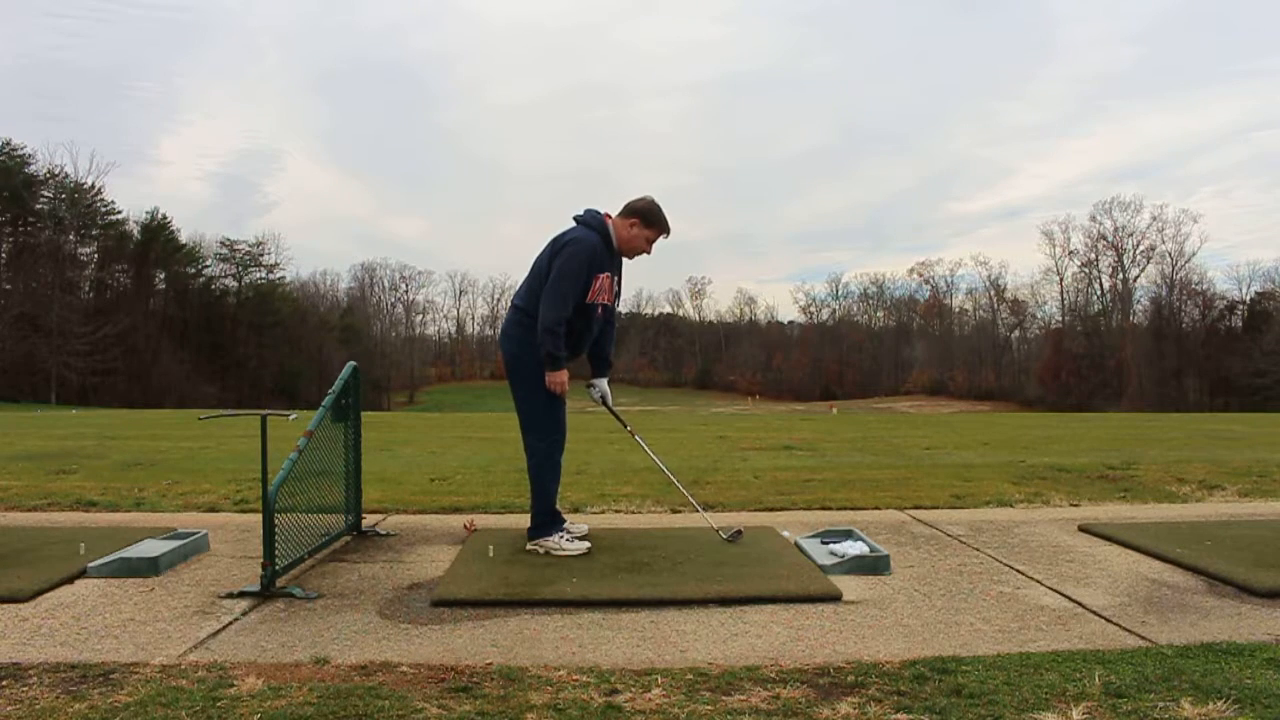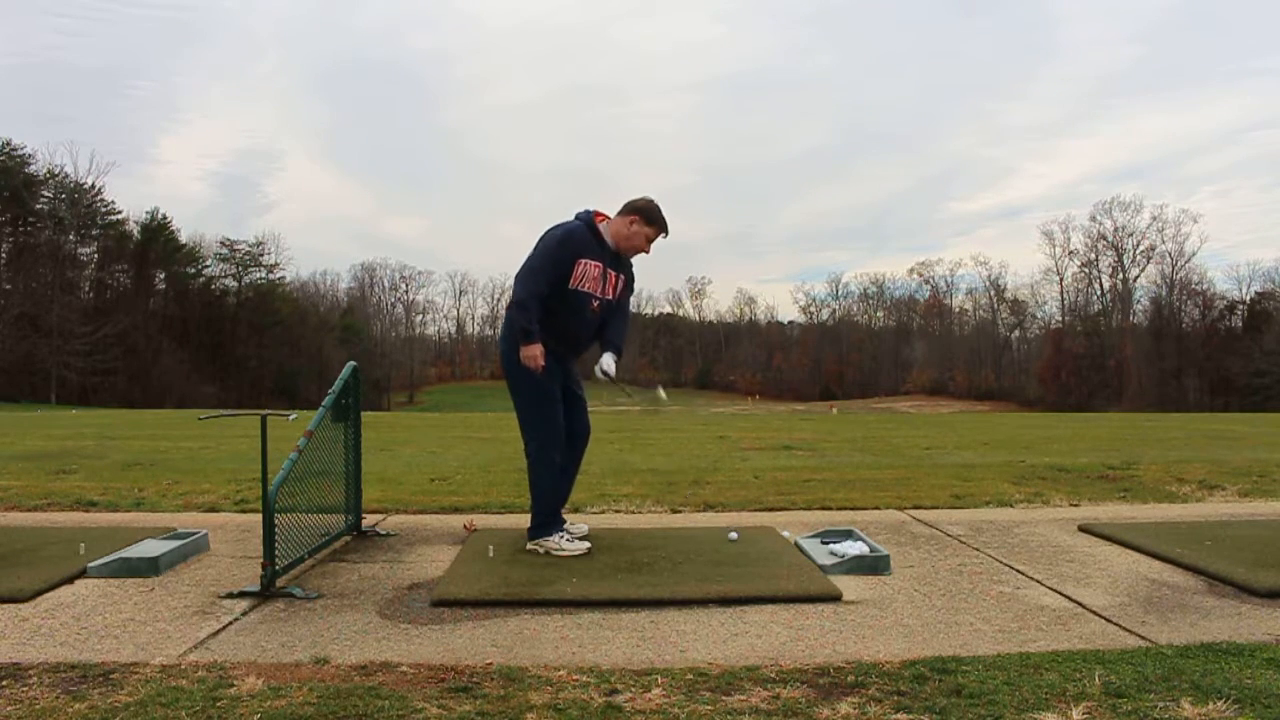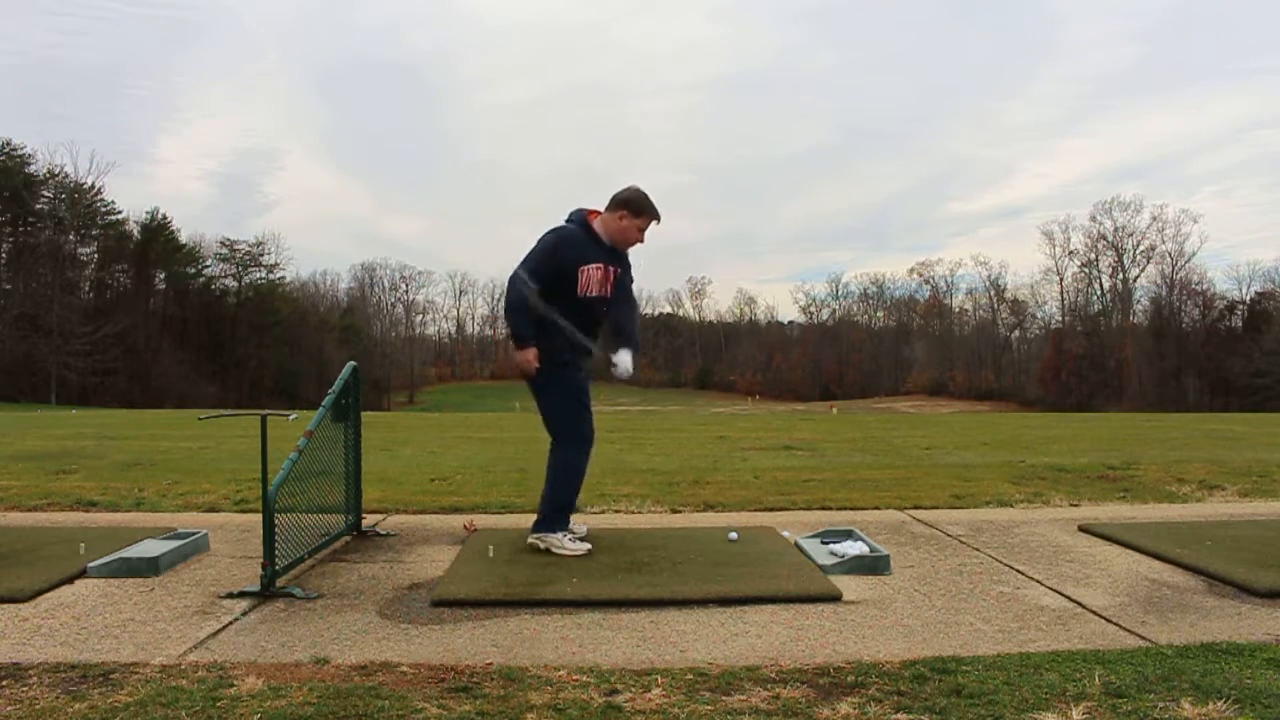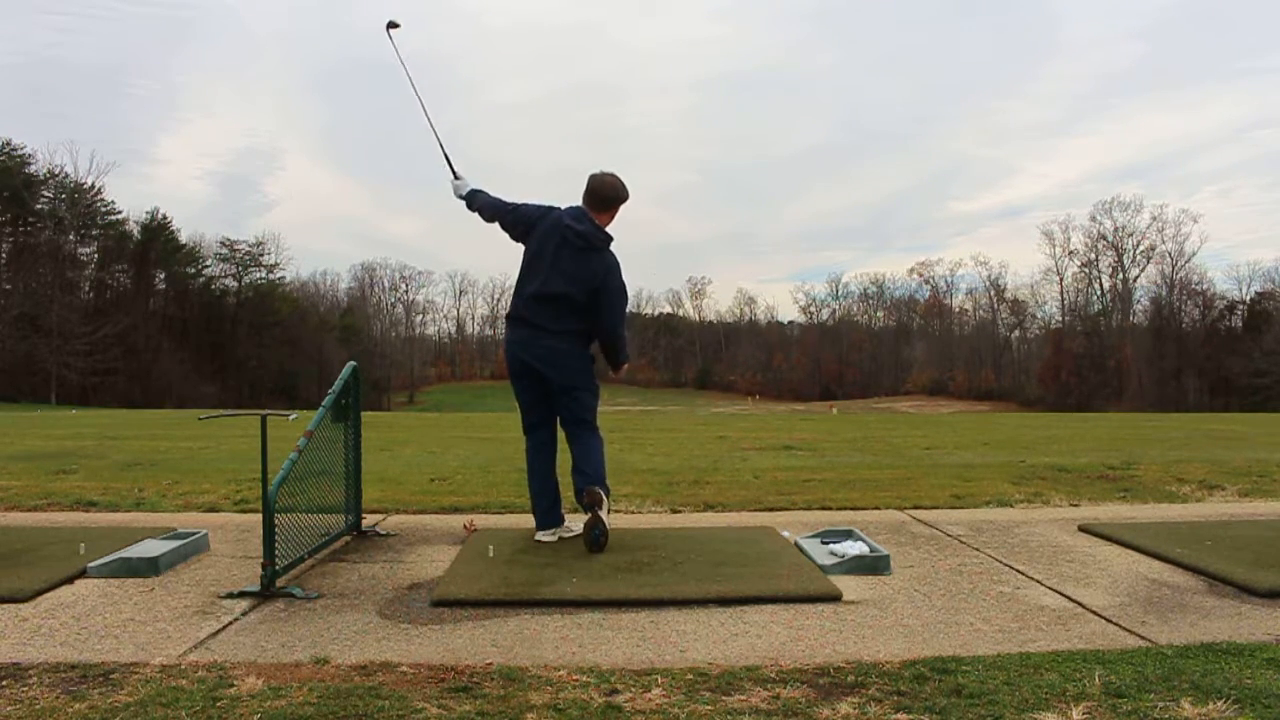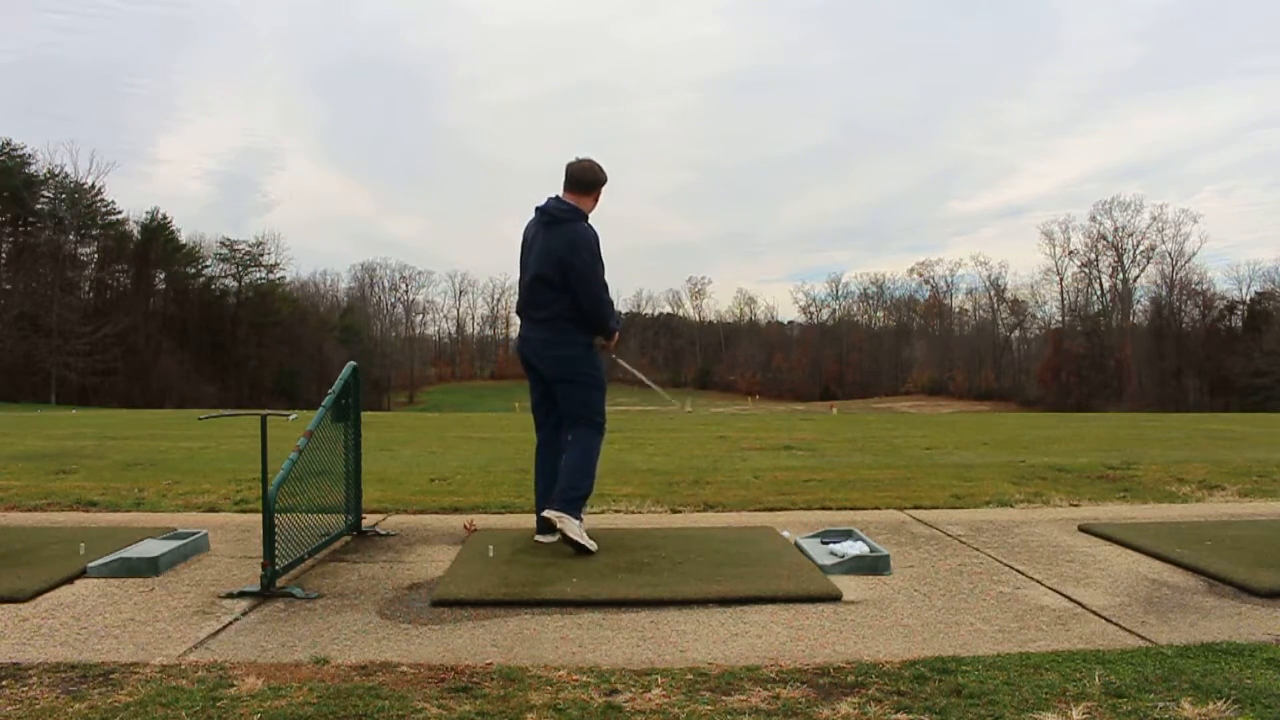
dt=1s
person 1, frame 1
left shoulder: (610, 256)
right shoulder: (582, 245)
left elbow: (605, 319)
right elbow: (553, 306)
left wrist: (600, 373)
right wrist: (555, 363)
left hip: (546, 350)
right hip: (529, 345)
left knee: (552, 435)
right knee: (545, 436)
left ankle: (549, 519)
right ankle: (543, 531)
person 1, frame 2
left shoulder: (622, 268)
right shoulder: (569, 237)
left elbow: (618, 315)
right elbow: (528, 283)
left wrist: (610, 354)
right wrist: (528, 339)
left hip: (562, 355)
right hip: (528, 350)
left knee: (576, 433)
right knee: (545, 437)
left ankle: (551, 516)
right ankle: (543, 530)
person 1, frame 3
left shoulder: (618, 256)
right shoulder: (566, 240)
left elbow: (624, 305)
right elbow: (520, 286)
left wrist: (626, 348)
right wrist: (522, 341)
left hip: (568, 356)
right hip: (548, 356)
left knee: (569, 435)
right knee: (575, 436)
left ankle: (554, 519)
right ankle: (549, 528)
person 1, frame 4
left shoulder: (544, 221)
right shoulder: (604, 262)
left elbow: (499, 210)
right elbow: (610, 324)
left wrist: (469, 193)
right wrist: (619, 361)
left hip: (521, 343)
right hip: (566, 353)
left knee: (538, 433)
right knee: (583, 429)
left ankle: (547, 521)
right ankle: (593, 491)
person 1, frame 5
left shoulder: (535, 226)
right shoulder: (580, 234)
right elbow: (593, 295)
right wrist: (610, 329)
left hip: (533, 338)
right hip: (567, 344)
left knee: (550, 429)
right knee: (587, 426)
left ankle: (547, 518)
right ankle: (564, 510)
